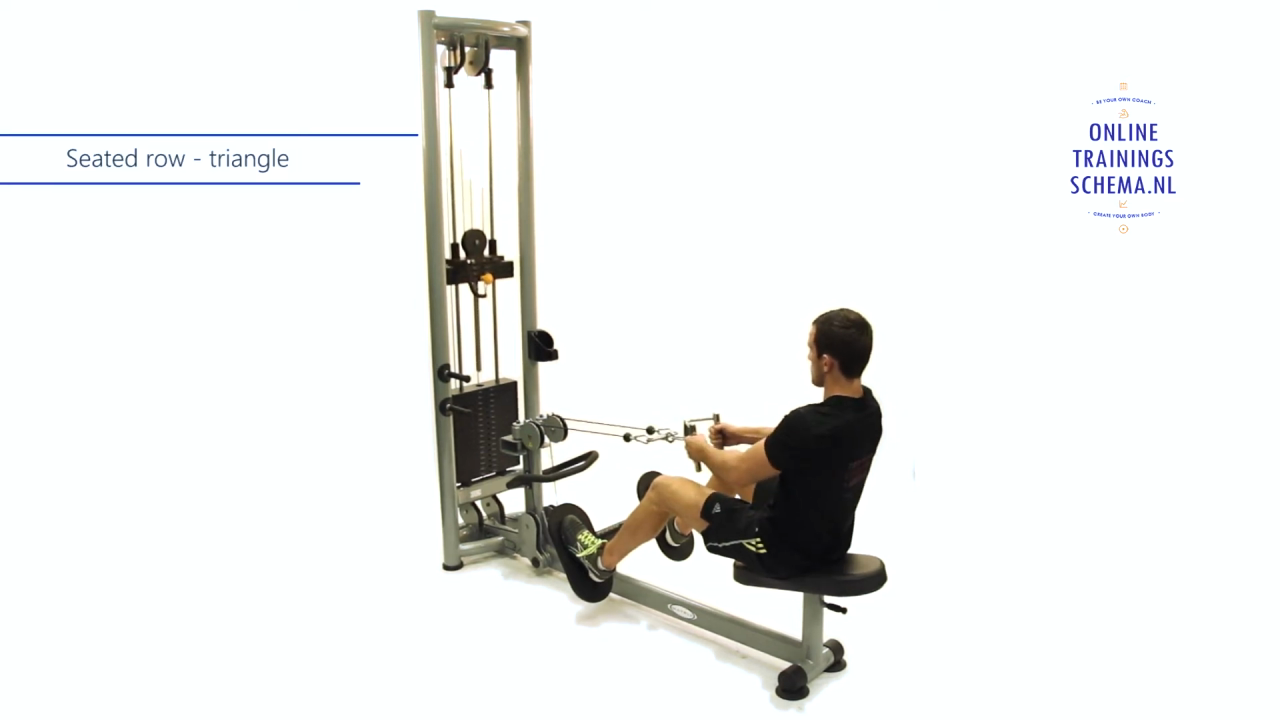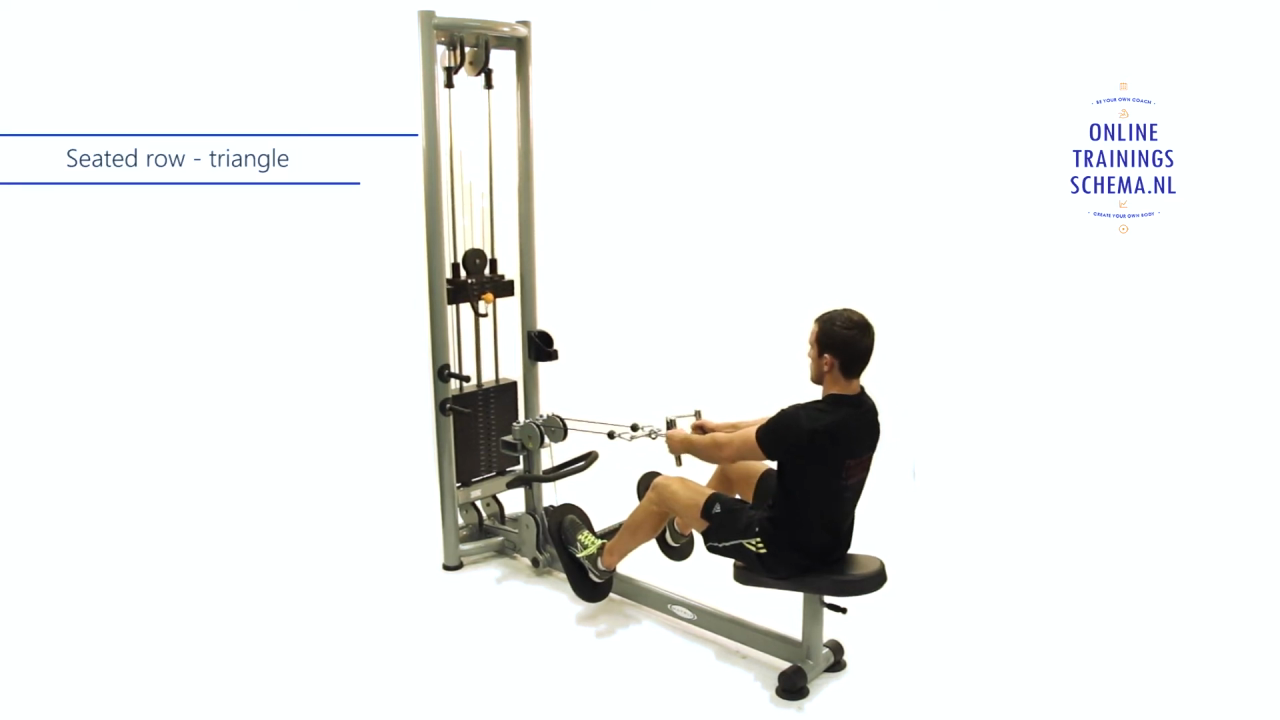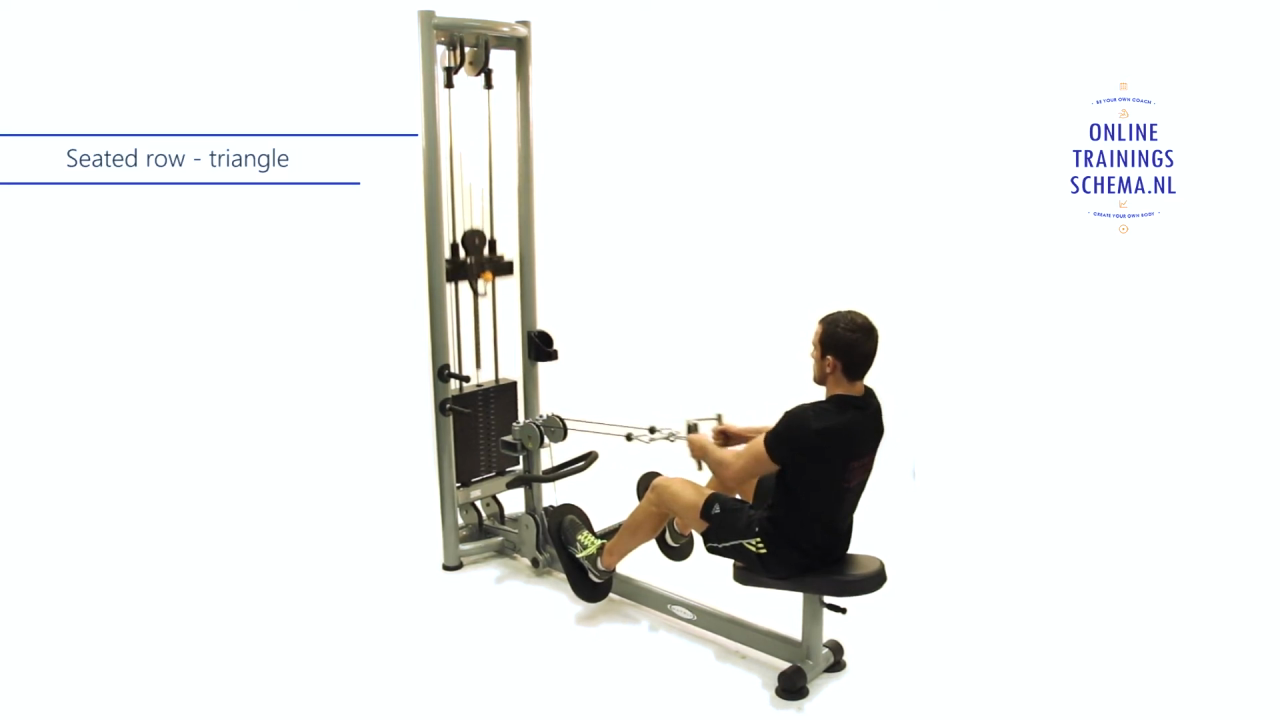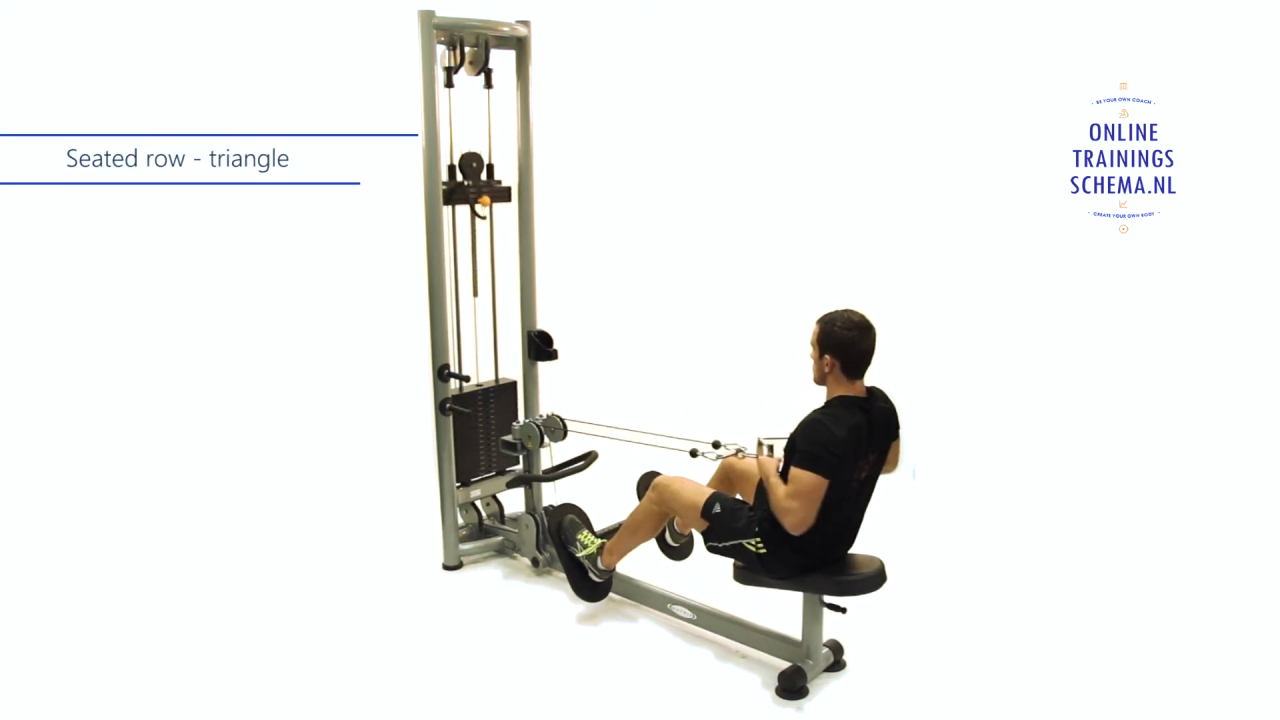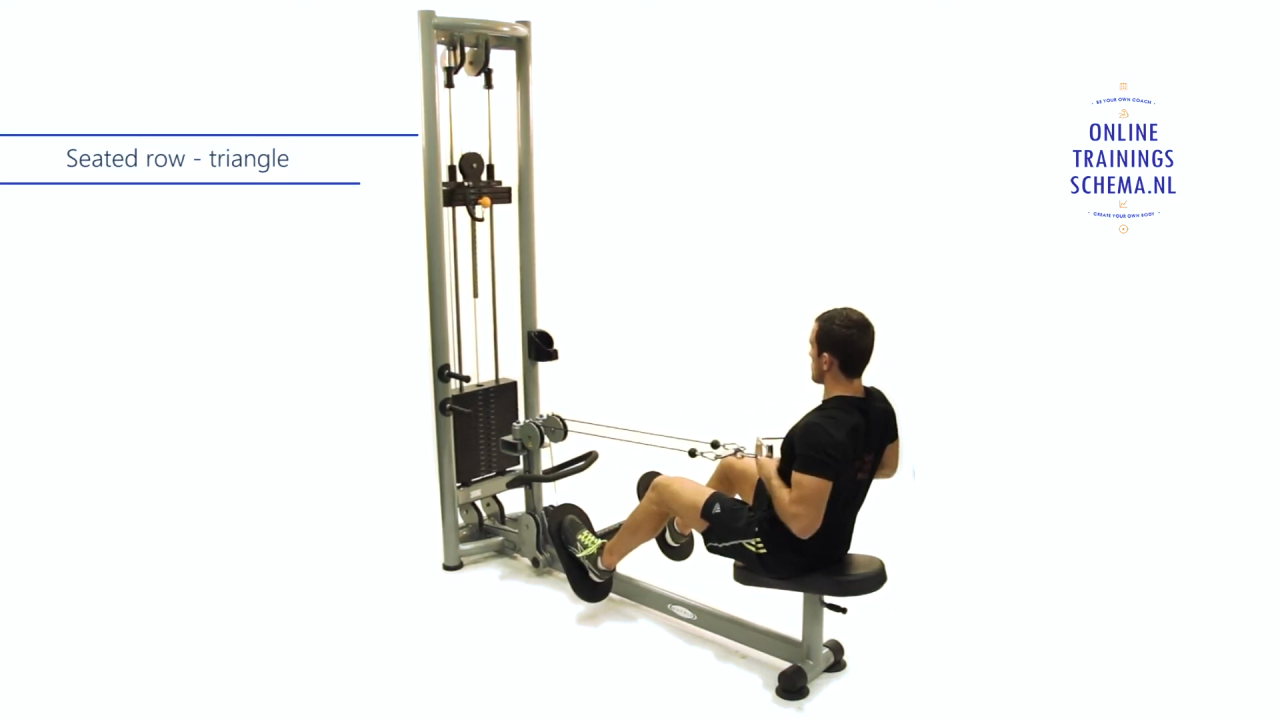
dt=0.4s
person 1, frame 1
left shoulder: (812, 422)
right shoulder: (866, 407)
left elbow: (738, 475)
left wrist: (702, 450)
right wrist: (743, 434)
left hip: (784, 547)
right hip: (827, 539)
left knee: (663, 488)
right knee: (731, 460)
left ankle: (603, 560)
right ankle: (679, 527)
person 1, frame 2
left shoulder: (807, 422)
right shoulder: (861, 407)
left elbow: (726, 450)
left wrist: (686, 442)
right wrist: (721, 427)
left hip: (785, 547)
right hip: (828, 538)
left knee: (664, 488)
right knee: (732, 466)
left ankle: (603, 560)
right ankle: (680, 527)
person 1, frame 3
left shoulder: (812, 422)
right shoulder: (867, 406)
left elbow: (732, 473)
left wrist: (703, 447)
right wrist: (746, 434)
left hip: (784, 547)
right hip: (827, 538)
left knee: (663, 488)
right knee: (734, 462)
left ankle: (603, 560)
right ankle: (679, 527)
person 1, frame 4
left shoulder: (822, 427)
right shoulder: (882, 407)
left elbow: (794, 519)
right elbow: (889, 463)
left wrist: (770, 472)
left hip: (786, 549)
right hip: (831, 540)
left knee: (664, 487)
right knee: (732, 464)
left ankle: (603, 559)
right ankle: (678, 528)
person 1, frame 5
left shoulder: (819, 430)
right shoulder: (879, 407)
left elbow: (802, 523)
right elbow: (887, 467)
left wrist: (771, 474)
left hip: (786, 549)
right hip: (831, 542)
left knee: (664, 488)
right knee: (730, 465)
left ankle: (604, 559)
right ankle: (678, 528)
